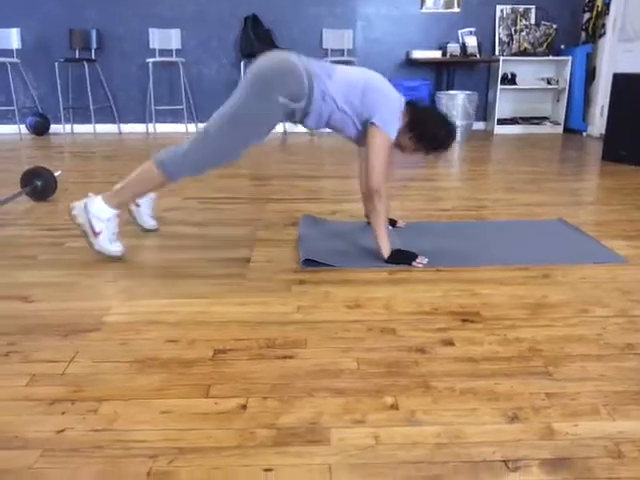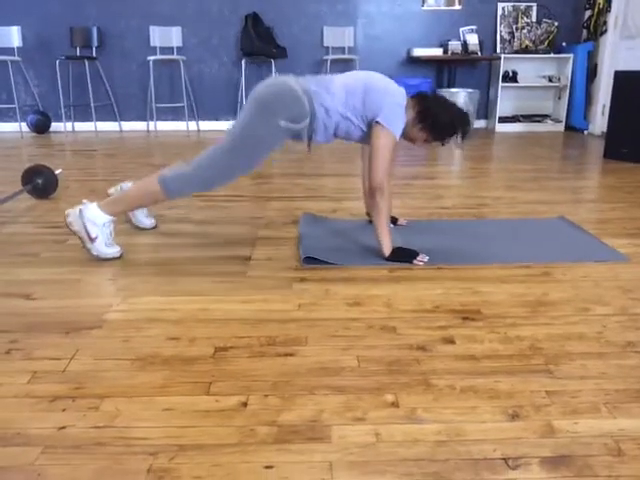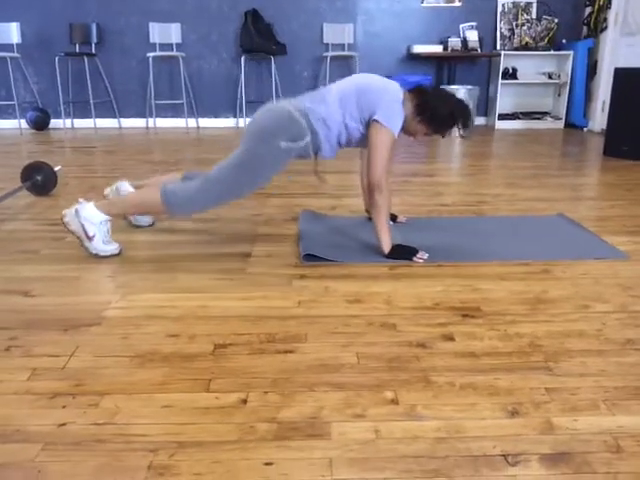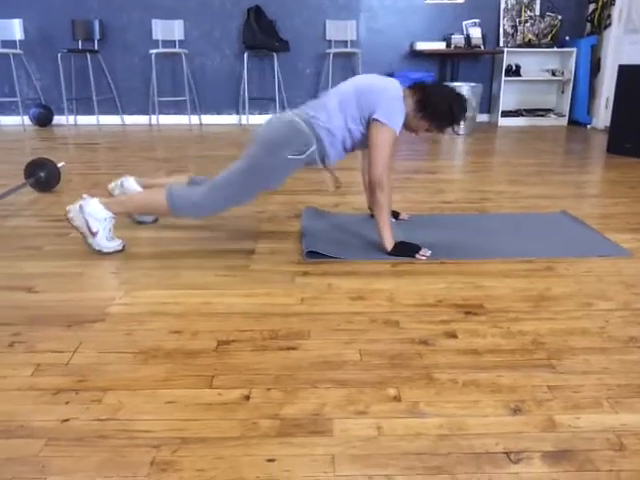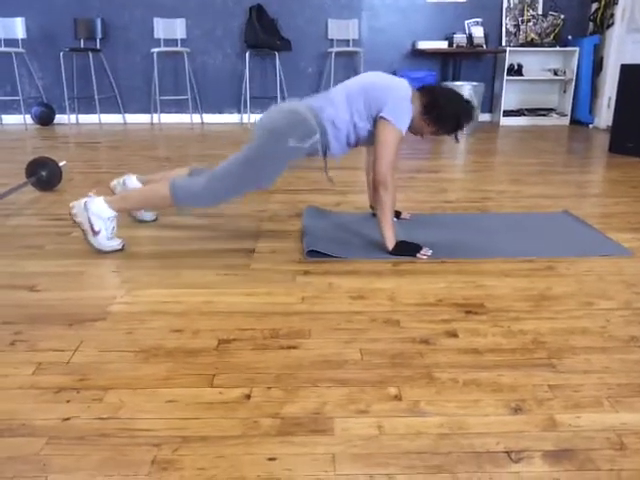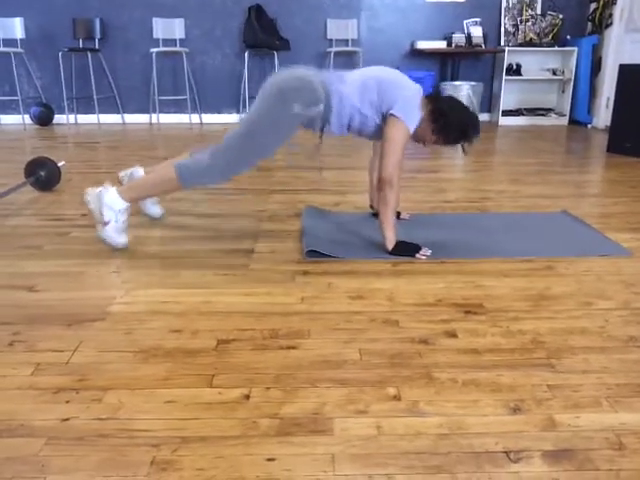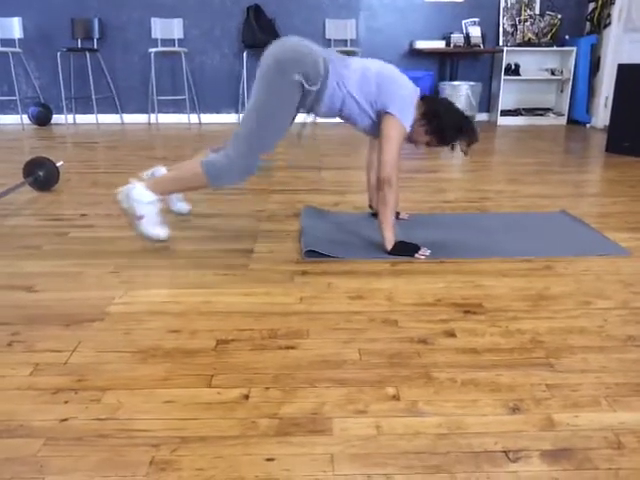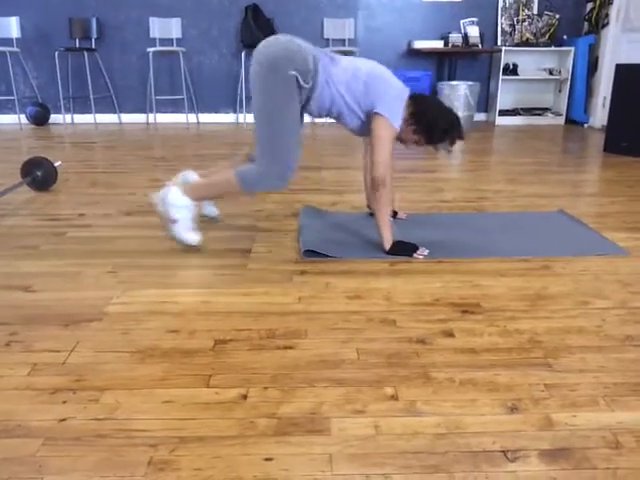
dt=0.1s
person 1, frame 1
left shoulder: (381, 109)
right shoulder: (389, 115)
left elbow: (370, 181)
right elbow: (375, 187)
left wrist: (377, 216)
right wrist: (388, 250)
left hip: (282, 76)
right hip: (281, 82)
left knee: (216, 150)
right knee: (203, 153)
left ankle: (140, 193)
right ankle: (102, 208)
person 1, frame 2
left shoulder: (389, 98)
right shoulder: (395, 110)
left elbow: (370, 172)
right elbow: (379, 185)
left wrist: (377, 215)
right wrist: (389, 249)
left hip: (284, 99)
right hip: (283, 107)
left knee: (213, 170)
right knee: (204, 175)
left ankle: (132, 190)
right ankle: (95, 213)
person 1, frame 3
left shoulder: (387, 96)
right shoulder: (392, 108)
left elbow: (368, 170)
right elbow: (378, 182)
left wrist: (377, 213)
right wrist: (389, 246)
left hip: (286, 120)
right hip: (285, 131)
left knee: (212, 183)
right knee: (204, 194)
left ankle: (128, 190)
right ankle: (93, 212)
person 1, frame 4
left shoulder: (387, 94)
right shoulder: (393, 107)
left elbow: (368, 163)
right elbow: (379, 180)
left wrist: (378, 210)
right wrist: (391, 243)
left hip: (289, 133)
right hip: (291, 141)
left knee: (213, 186)
right knee: (208, 200)
left ankle: (134, 186)
right ankle: (96, 209)
person 1, frame 5
left shoulder: (394, 92)
right shoulder: (401, 106)
left elbow: (373, 162)
right elbow: (383, 179)
left wrist: (379, 209)
right wrist: (392, 243)
left hip: (291, 123)
right hip: (295, 131)
left knee: (219, 177)
right knee: (211, 189)
left ankle: (137, 184)
right ankle: (99, 207)
person 1, frame 6
left shoulder: (398, 101)
right shoulder: (408, 109)
left elbow: (377, 165)
right elbow: (388, 179)
left wrist: (381, 211)
right wrist: (392, 242)
left hip: (294, 89)
right hip: (297, 97)
left knee: (224, 157)
right knee: (218, 166)
left ankle: (140, 178)
right ankle: (112, 200)
person 1, frame 7
left shoulder: (392, 102)
right shoulder: (404, 108)
left elbow: (375, 159)
right elbow: (387, 177)
left wrist: (378, 206)
right wrist: (390, 242)
left hip: (296, 65)
right hip: (295, 68)
left knee: (247, 149)
right knee: (242, 163)
left ankle: (165, 175)
right ankle: (144, 192)
person 1, frame 8
left shoulder: (382, 99)
right shoulder: (391, 106)
left elbow: (373, 169)
right elbow: (380, 178)
left wrist: (378, 207)
right wrist: (389, 243)
left hip: (283, 60)
right hip: (286, 66)
left knee: (277, 159)
right knee: (276, 172)
left ankle: (194, 182)
right ankle: (180, 194)
